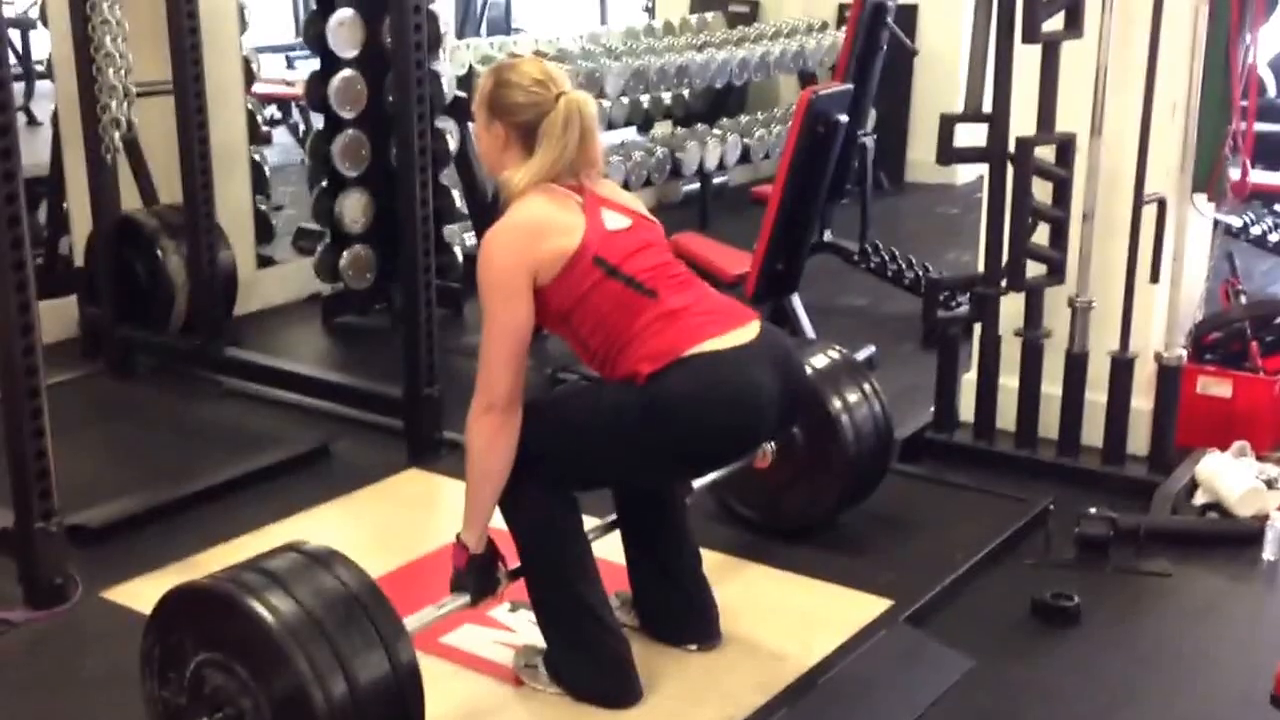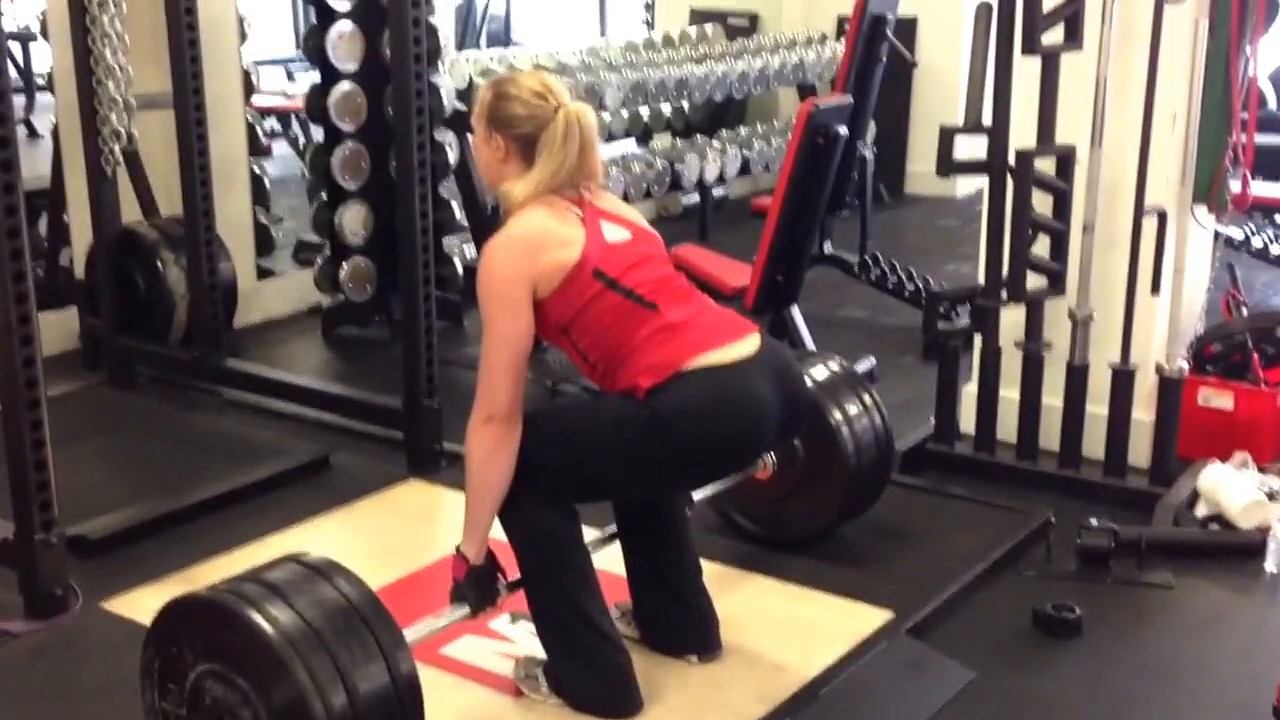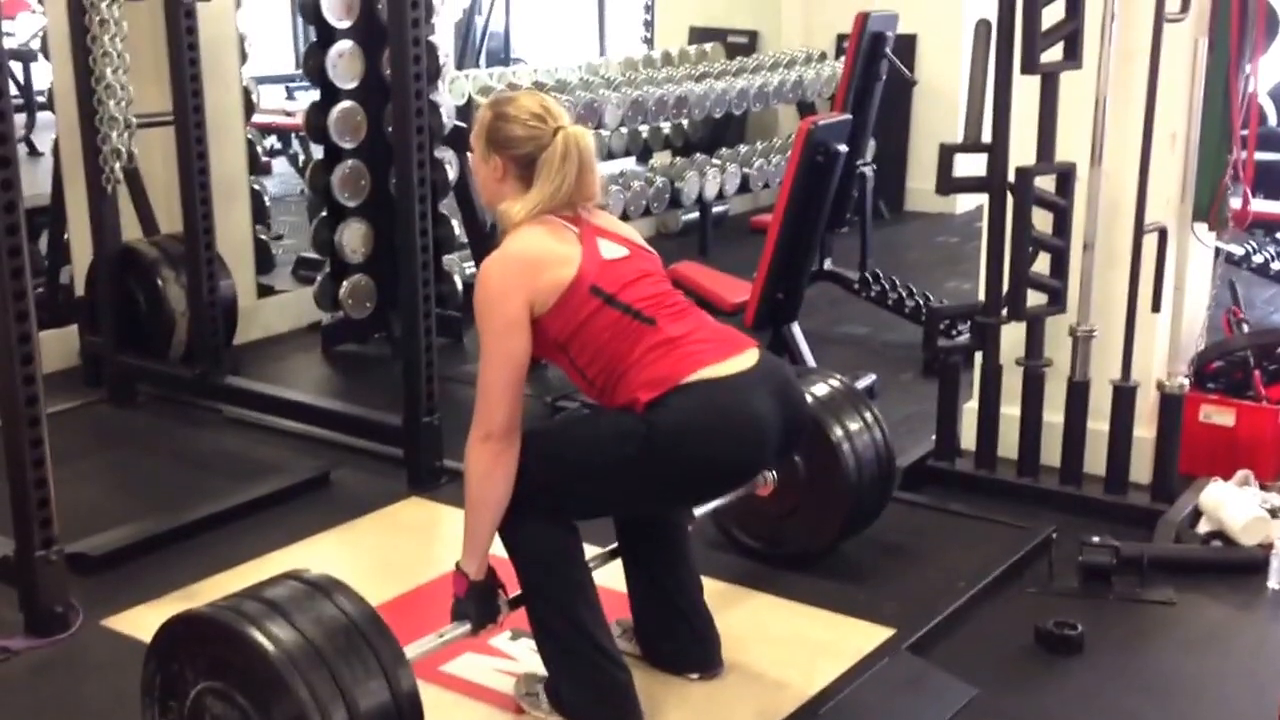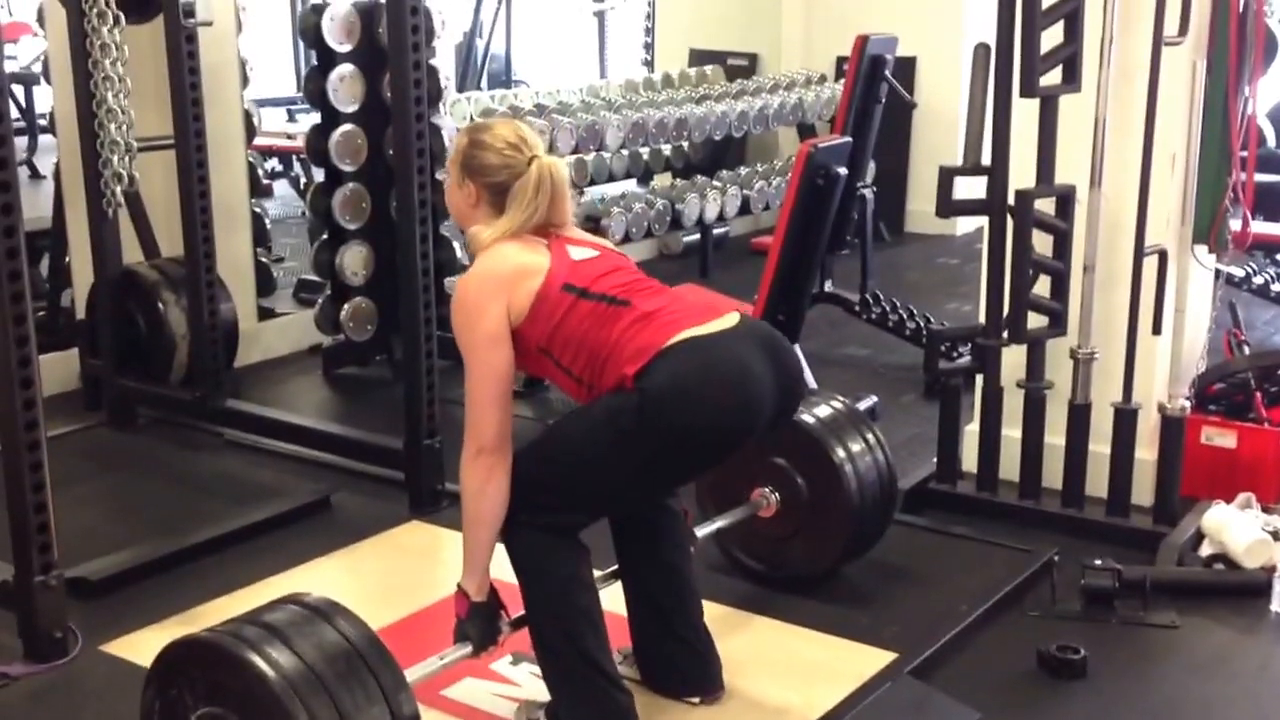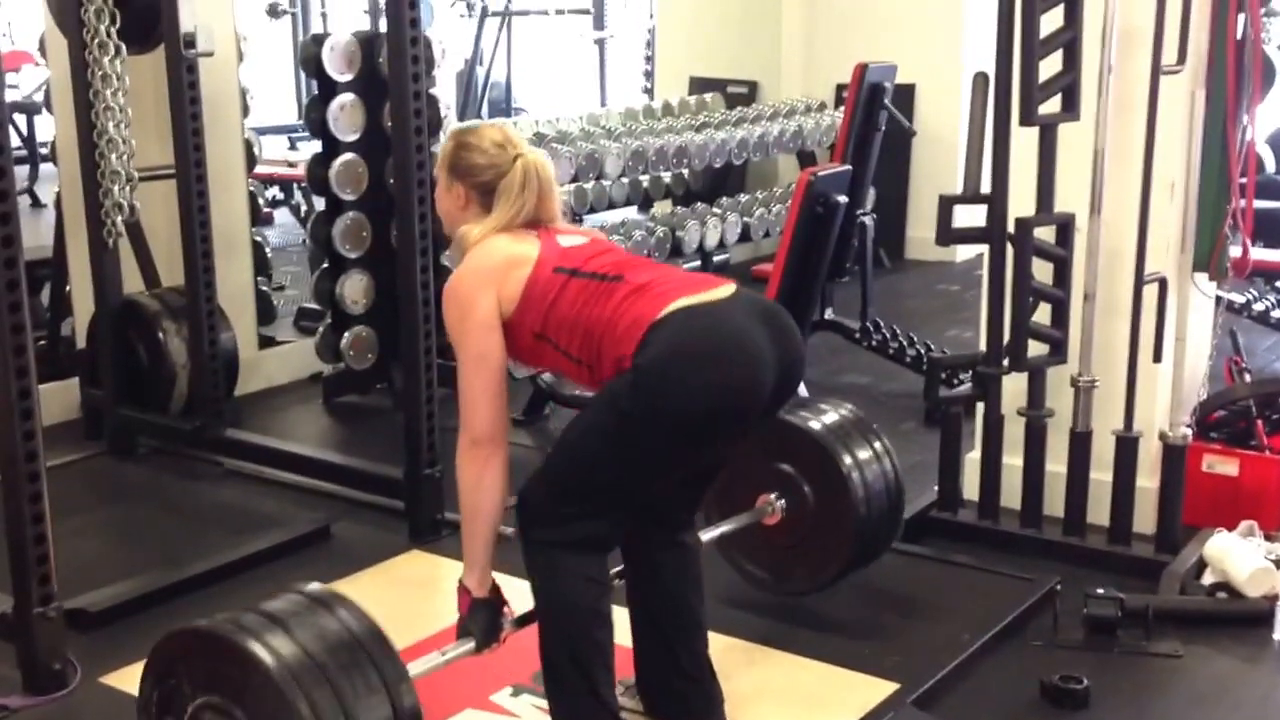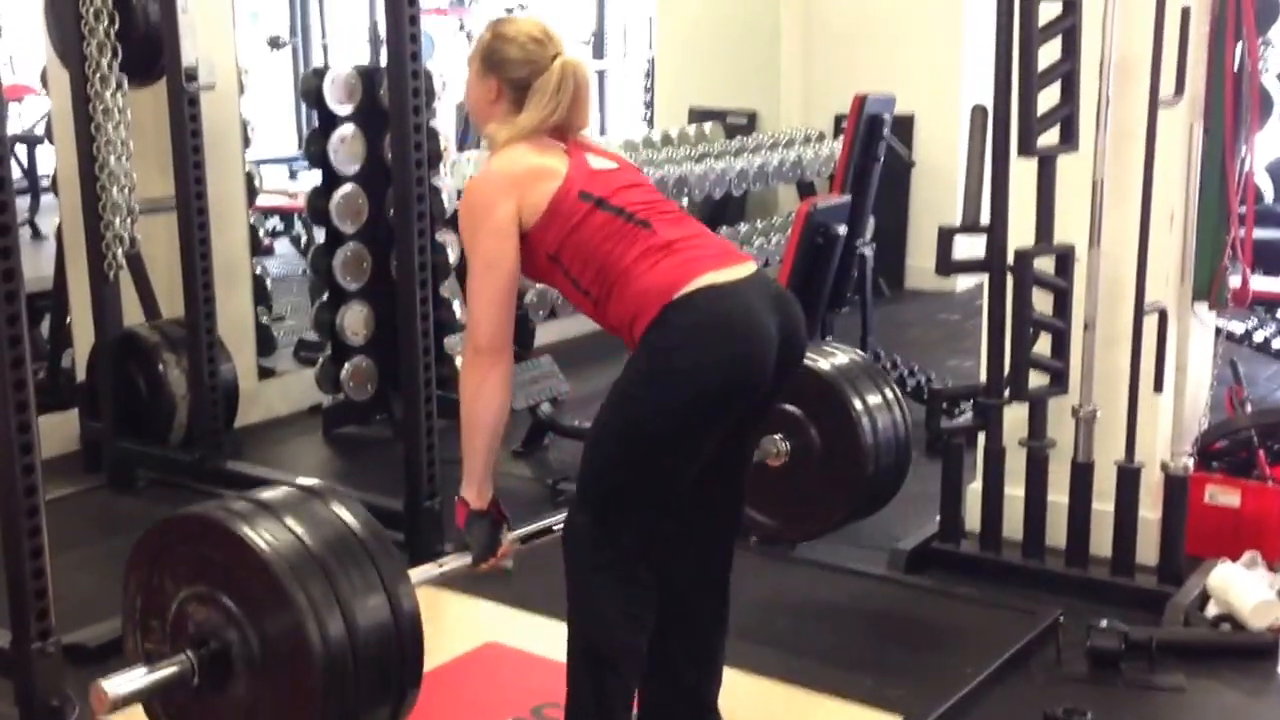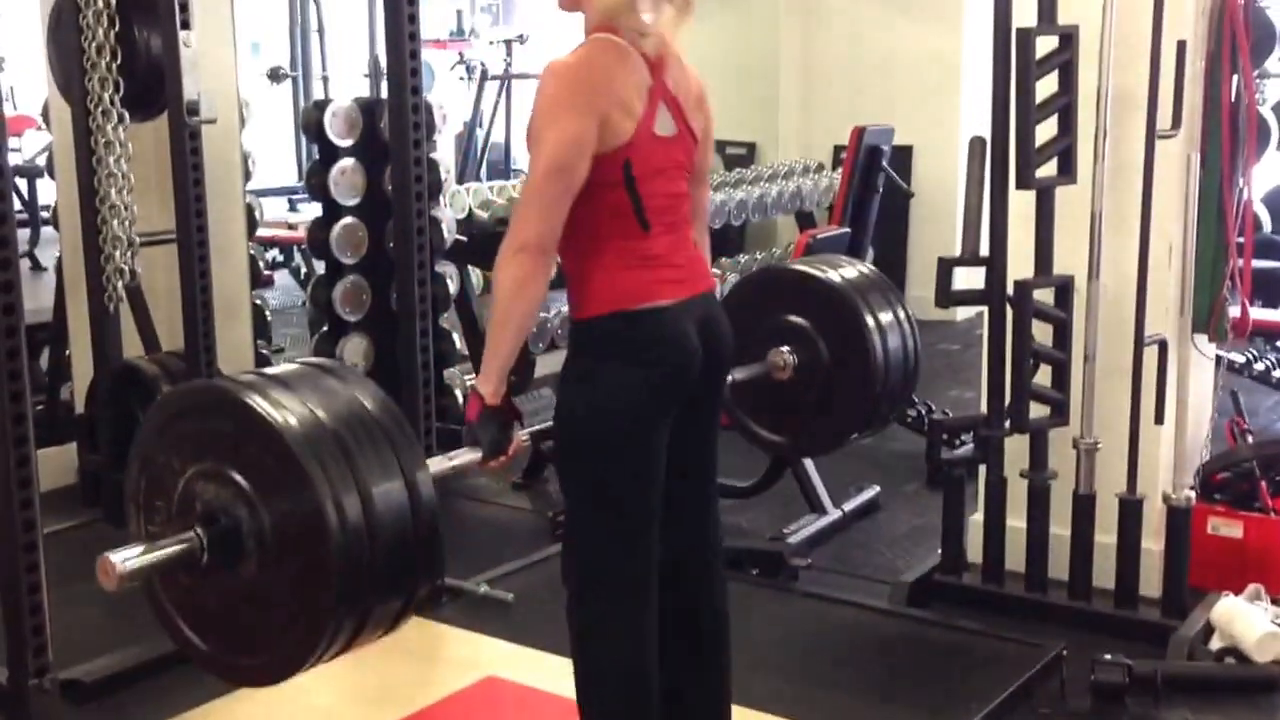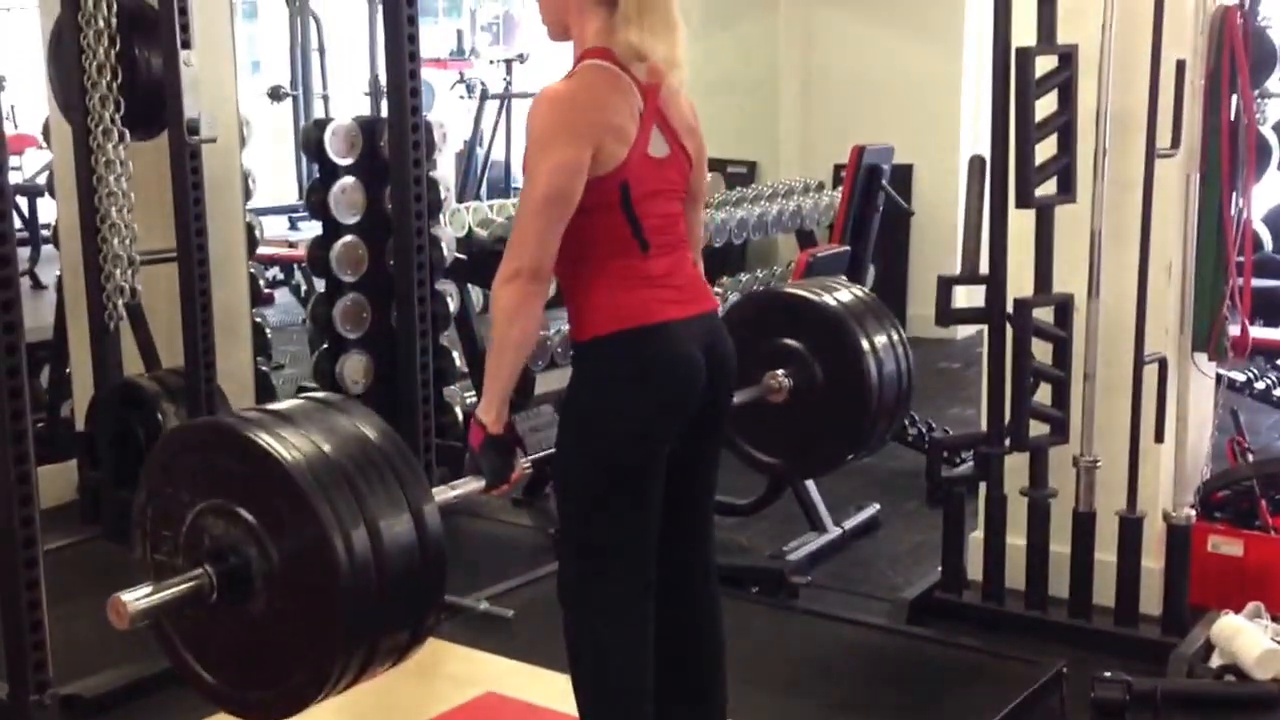
dt=0.5s
person 1, frame 1
left shoulder: (514, 235)
right shoulder: (608, 195)
left elbow: (498, 406)
left wrist: (473, 539)
left hip: (709, 395)
right hip: (773, 366)
left knee: (526, 456)
right knee: (629, 423)
left ankle: (591, 667)
right ankle: (677, 611)
person 1, frame 2
left shoulder: (513, 247)
right shoulder: (607, 205)
left elbow: (497, 417)
left wrist: (472, 552)
left hip: (709, 409)
right hip: (774, 379)
left knee: (523, 467)
right knee: (630, 437)
right ankle: (679, 623)
person 1, frame 3
left shoulder: (510, 265)
right shoulder: (606, 227)
left elbow: (495, 435)
left wrist: (473, 570)
left hip: (709, 423)
right hip: (773, 395)
left knee: (523, 488)
right knee: (632, 450)
right ankle: (680, 641)
person 1, frame 4
left shoulder: (484, 283)
right shoulder: (576, 243)
left elbow: (487, 450)
left wrist: (474, 589)
left hip: (700, 386)
right hip: (768, 361)
left knee: (529, 506)
right knee: (630, 472)
right ankle: (682, 666)
person 1, frame 5
left shoulder: (474, 278)
right shoulder: (565, 239)
left elbow: (482, 443)
left wrist: (476, 583)
left hip: (696, 359)
right hip: (770, 335)
left knee: (556, 524)
right knee: (654, 508)
person 1, frame 6
left shoulder: (496, 183)
right shoulder: (593, 157)
left elbow: (489, 353)
left wrist: (476, 497)
left hip: (702, 335)
right hip: (771, 313)
left knee: (606, 550)
right knee: (694, 544)
person 1, frame 7
left shoulder: (581, 75)
right shoulder: (677, 68)
left elbow: (532, 244)
left wrist: (489, 389)
left hip: (624, 345)
right hip: (698, 327)
left knee: (610, 576)
right knee: (689, 553)
person 1, frame 8
left shoulder: (574, 99)
right shoulder: (670, 93)
left elbow: (526, 271)
left wrist: (491, 416)
left hip: (629, 363)
right hip: (702, 348)
left knee: (605, 592)
right knee: (683, 572)
